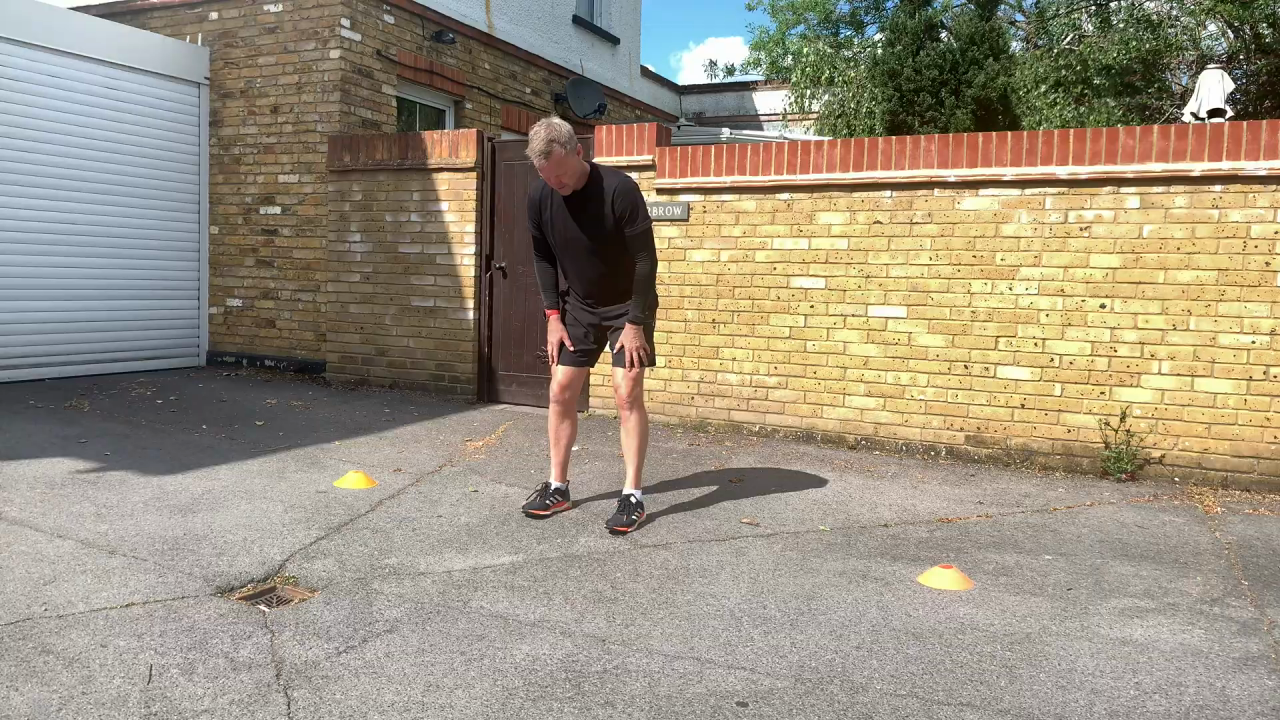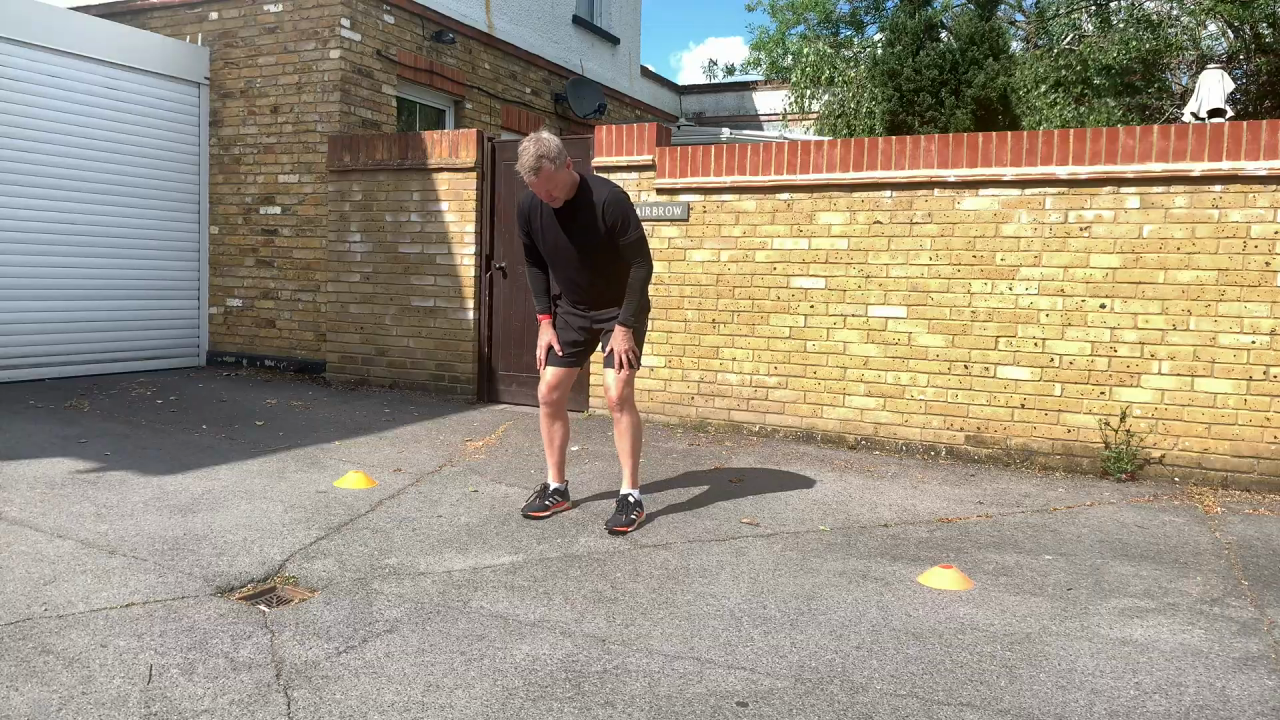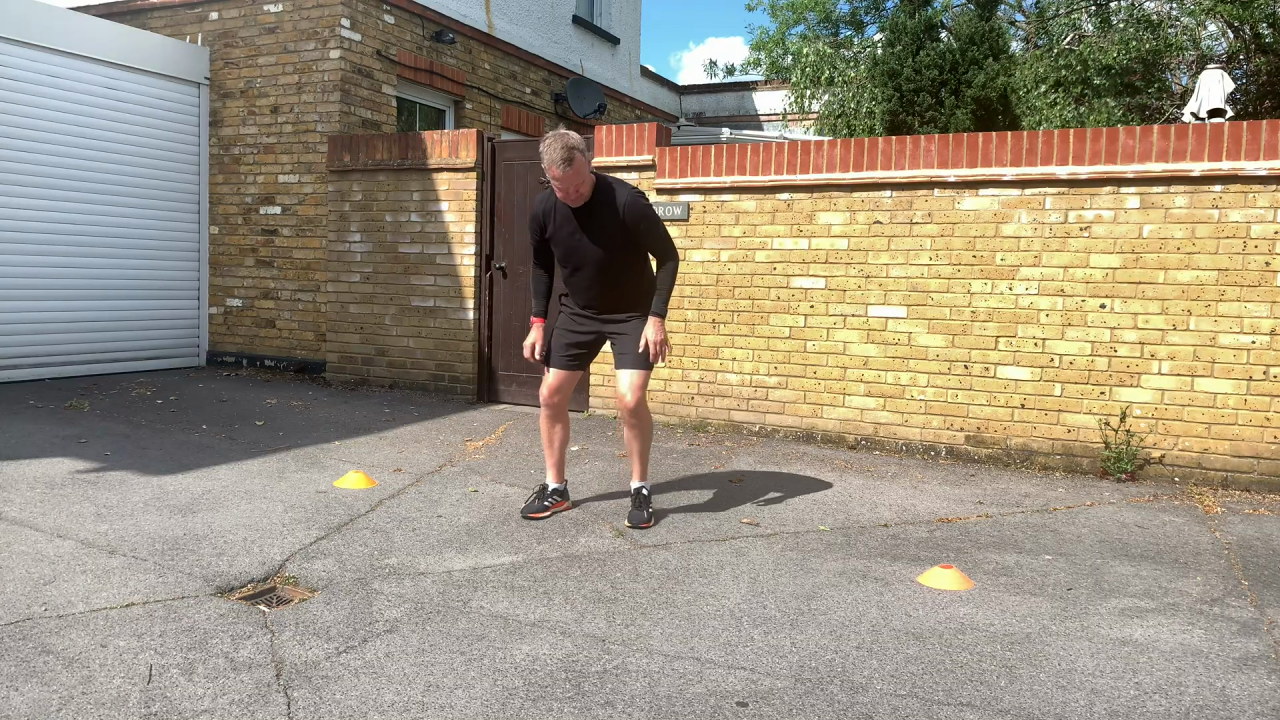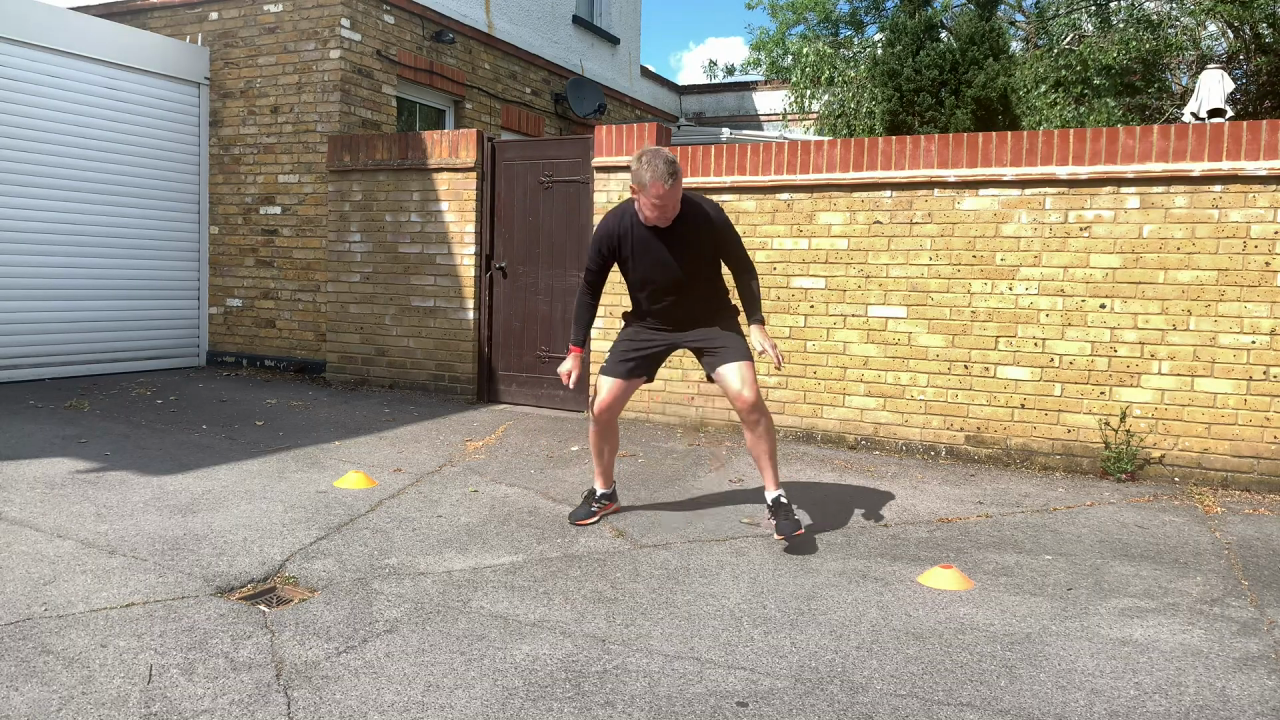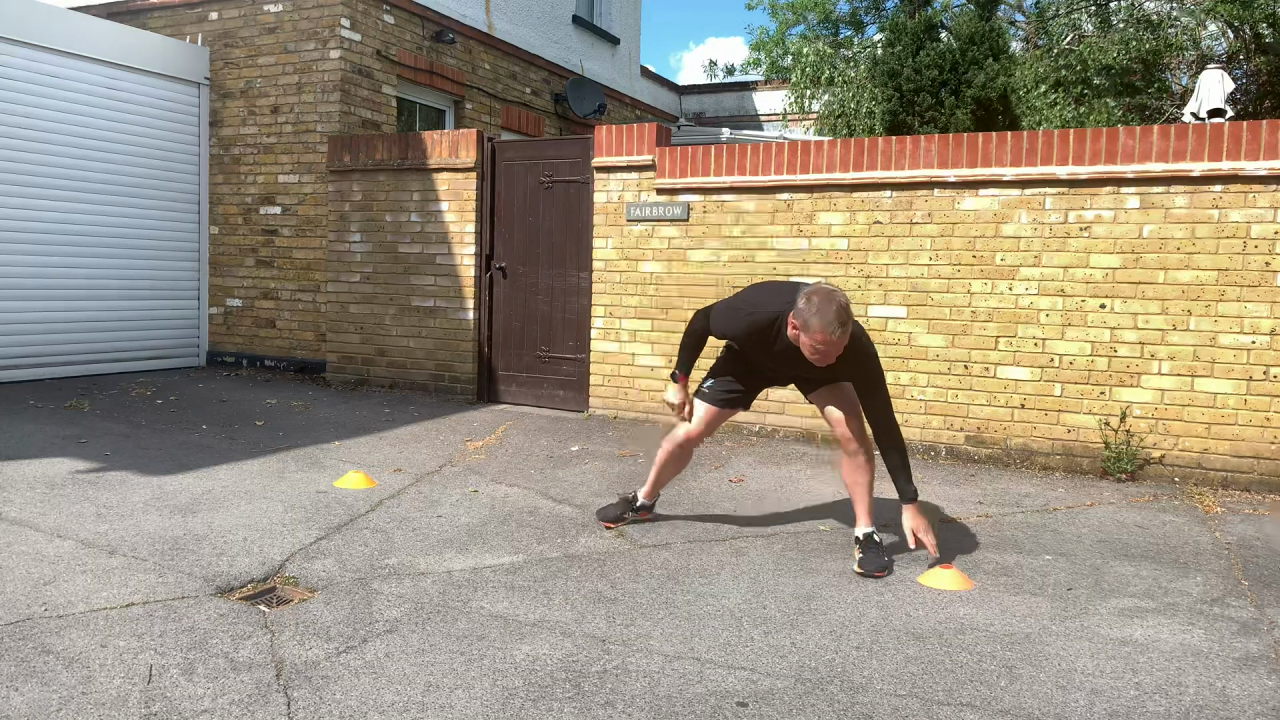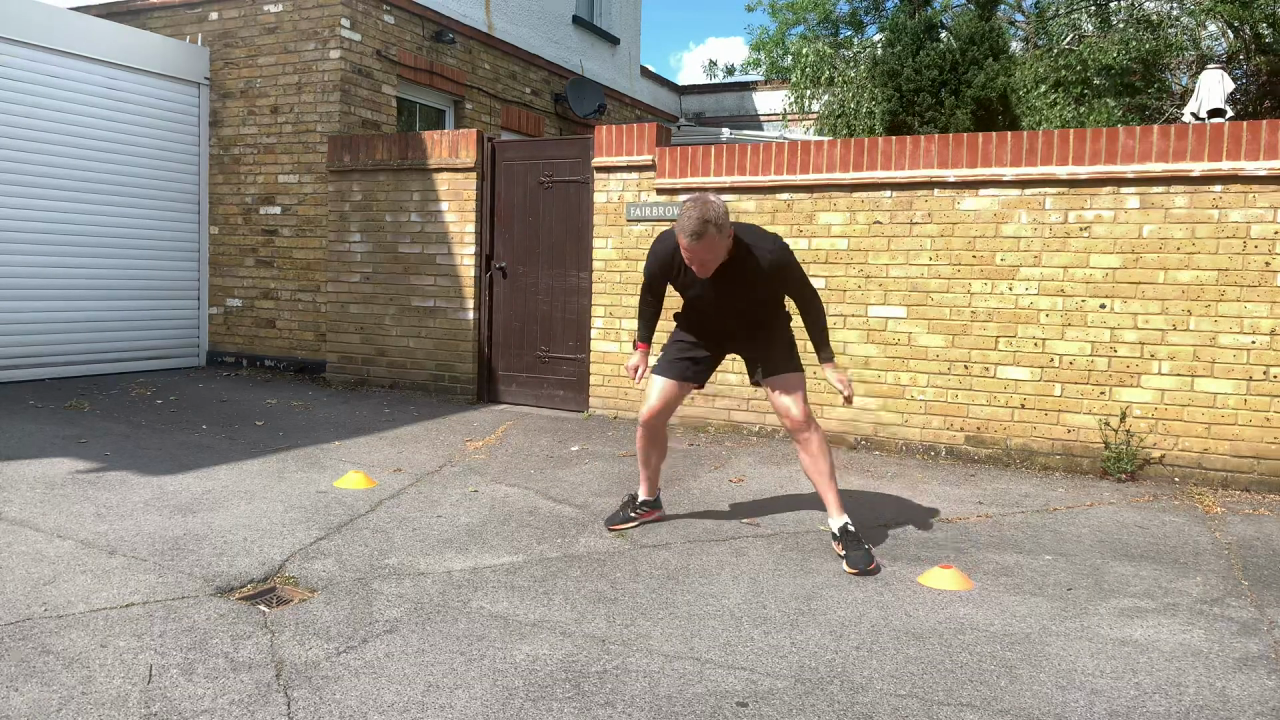
dt=0.4s
person 1, frame 1
left shoulder: (620, 190)
right shoulder: (539, 198)
left elbow: (646, 260)
right elbow: (543, 258)
left wrist: (635, 323)
right wrist: (553, 315)
left hip: (628, 307)
right hip: (579, 307)
left knee: (627, 394)
right knee: (561, 393)
left ankle: (633, 496)
right ankle: (557, 487)
person 1, frame 2
left shoulder: (609, 200)
right shoulder: (528, 208)
left elbow: (641, 264)
right elbow: (535, 264)
left wrist: (625, 326)
right wrist: (545, 321)
left hip: (620, 310)
right hip: (571, 309)
left knee: (617, 395)
right knee: (549, 394)
left ankle: (631, 496)
right ankle: (556, 487)
person 1, frame 3
left shoulder: (627, 202)
right shoulder: (542, 211)
left elbow: (666, 258)
right elbow: (540, 265)
left wrist: (657, 318)
right wrist: (537, 322)
left hip: (633, 314)
right hip: (577, 313)
left knee: (631, 399)
right knee: (551, 396)
left ankle: (640, 490)
right ankle: (554, 488)
person 1, frame 4
left shoulder: (706, 217)
right shoulder: (615, 227)
left elbow: (742, 268)
right elbow: (589, 287)
left wrist: (757, 326)
right wrist: (575, 351)
left hip: (711, 321)
right hip: (648, 324)
left knee: (748, 398)
right knee: (603, 408)
left ankle: (775, 497)
right ankle: (603, 492)
person 1, frame 5
left shoulder: (857, 352)
right shoulder: (753, 315)
left elbow: (884, 423)
right elbow: (701, 322)
left wrist: (910, 503)
right wrist: (680, 382)
left hip: (815, 372)
right hip: (749, 360)
left knee: (852, 431)
right knee: (687, 433)
left ankle: (866, 534)
right ankle: (643, 500)
person 1, frame 6
left shoulder: (769, 254)
right shoulder: (666, 250)
left elbow: (807, 300)
right elbow: (651, 292)
left wrist: (828, 361)
right wrist: (641, 347)
left hip: (765, 332)
right hip: (700, 332)
left knee: (798, 418)
right knee: (651, 413)
left ankle: (840, 525)
right ankle: (646, 499)
